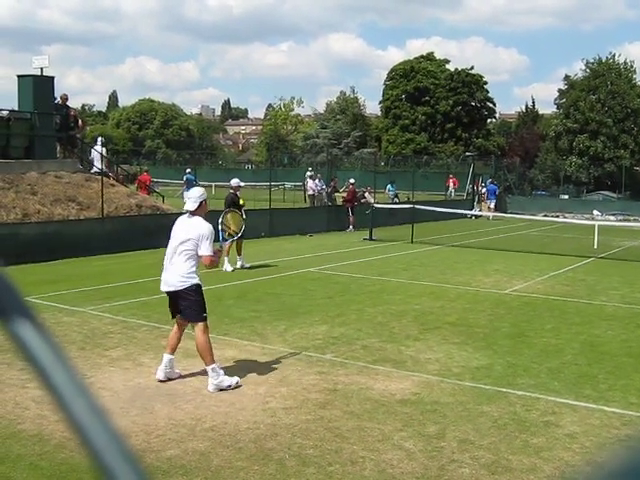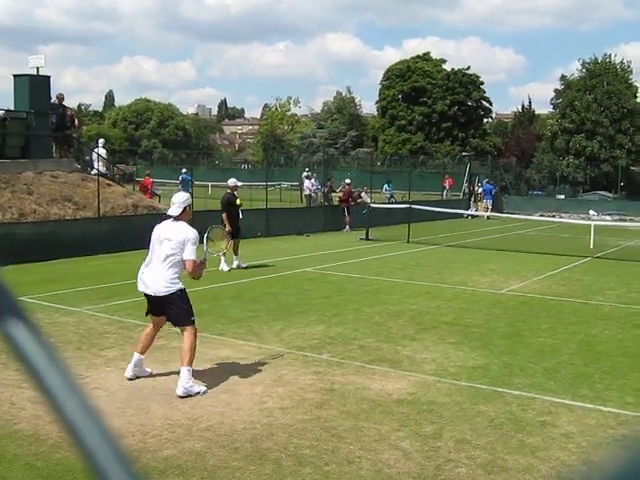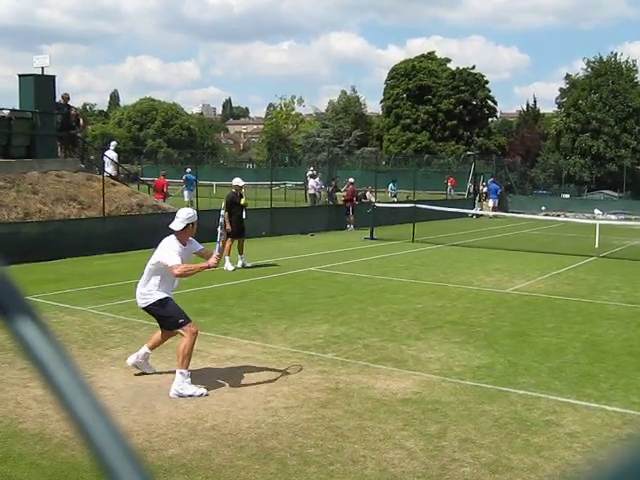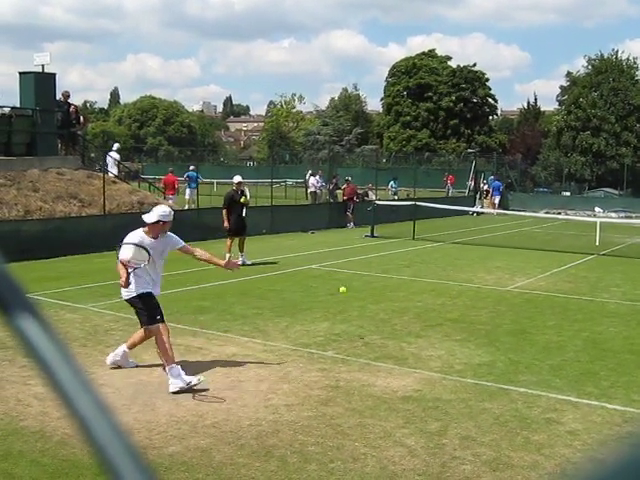
dt=0.4s
person 1, frame 1
left shoulder: (180, 221)
right shoulder: (204, 227)
right elbow: (207, 262)
left wrist: (211, 252)
right wrist: (217, 256)
left hip: (169, 281)
right hip: (186, 283)
left knee: (180, 323)
right knee: (200, 327)
left ankle: (166, 368)
right ankle: (216, 377)
person 1, frame 2
left shoulder: (160, 227)
right shoulder: (190, 233)
right elbow: (190, 268)
left wrist: (195, 266)
right wrist: (199, 270)
left hip: (147, 283)
right hip: (168, 287)
left knee: (156, 324)
right knee: (189, 330)
left ankle: (135, 366)
right ankle: (186, 382)
person 1, frame 3
left shoulder: (187, 242)
right shoulder: (170, 247)
left elbow: (207, 254)
right elbow: (178, 271)
left wrist: (214, 256)
right wrist: (206, 265)
left hip: (154, 295)
right hip: (153, 297)
left knee: (171, 328)
right knee: (190, 331)
left ankle: (139, 358)
right ankle: (180, 384)
person 1, frame 4
left shoulder: (166, 238)
right shoulder: (134, 239)
left elbow: (194, 251)
right elbow: (121, 263)
left wrist: (222, 263)
right wrist: (124, 276)
left hip: (149, 290)
right hip: (137, 291)
left knee: (153, 329)
right knee: (161, 330)
left ankle: (119, 355)
right ankle: (177, 378)
